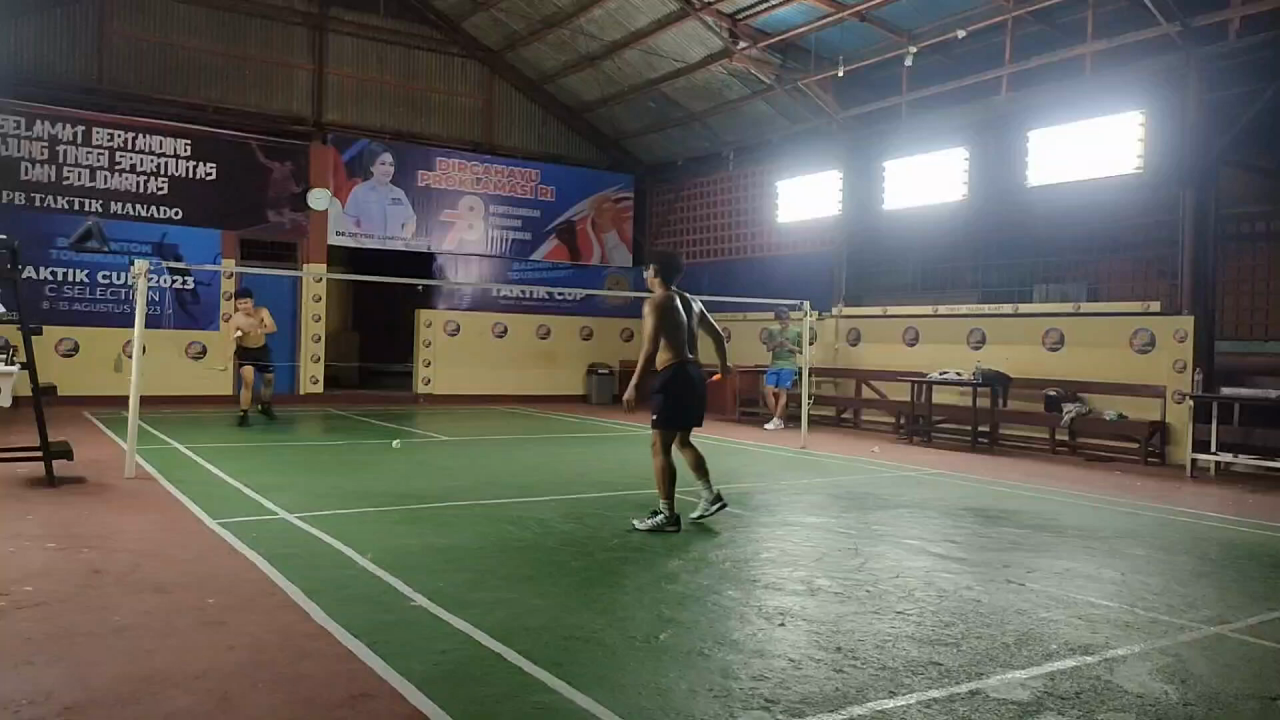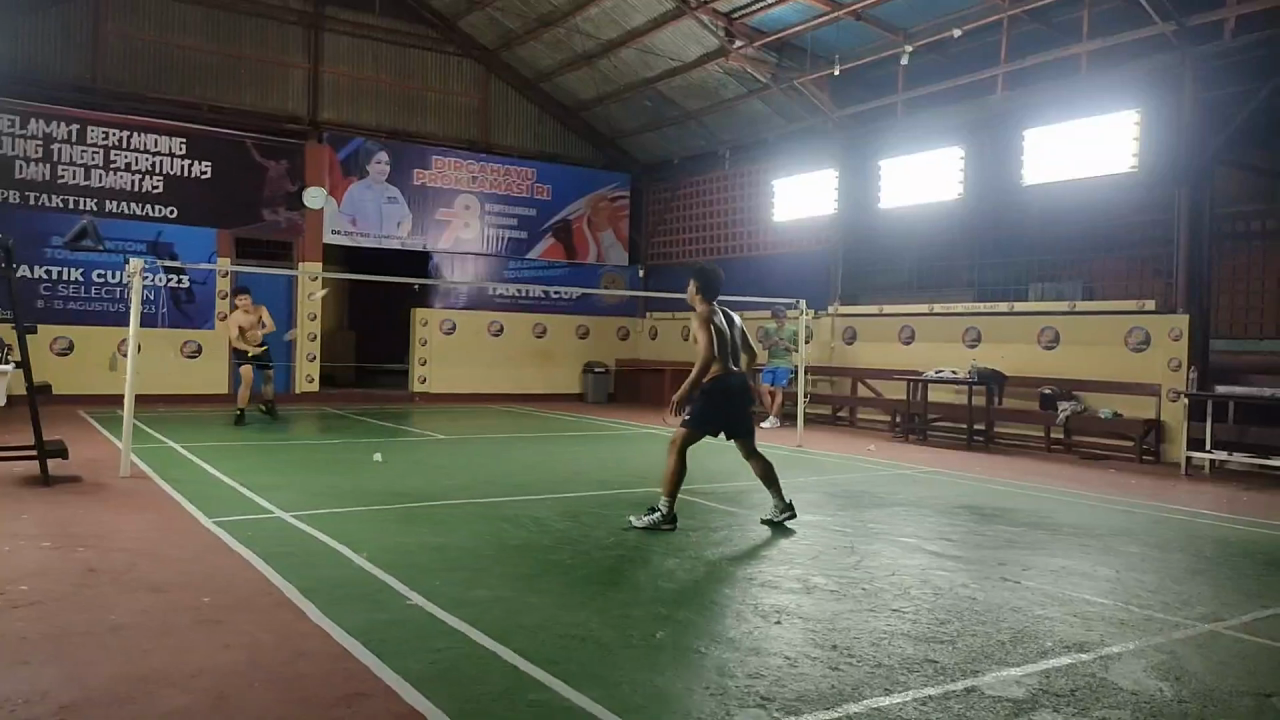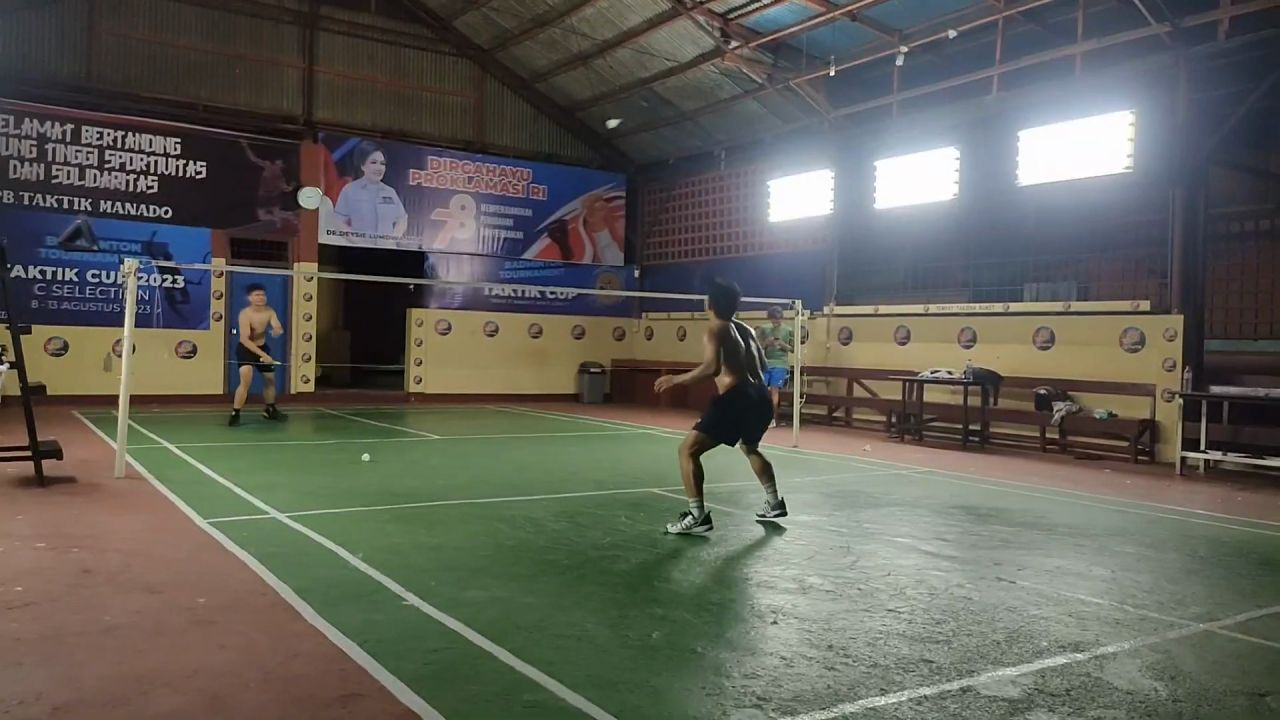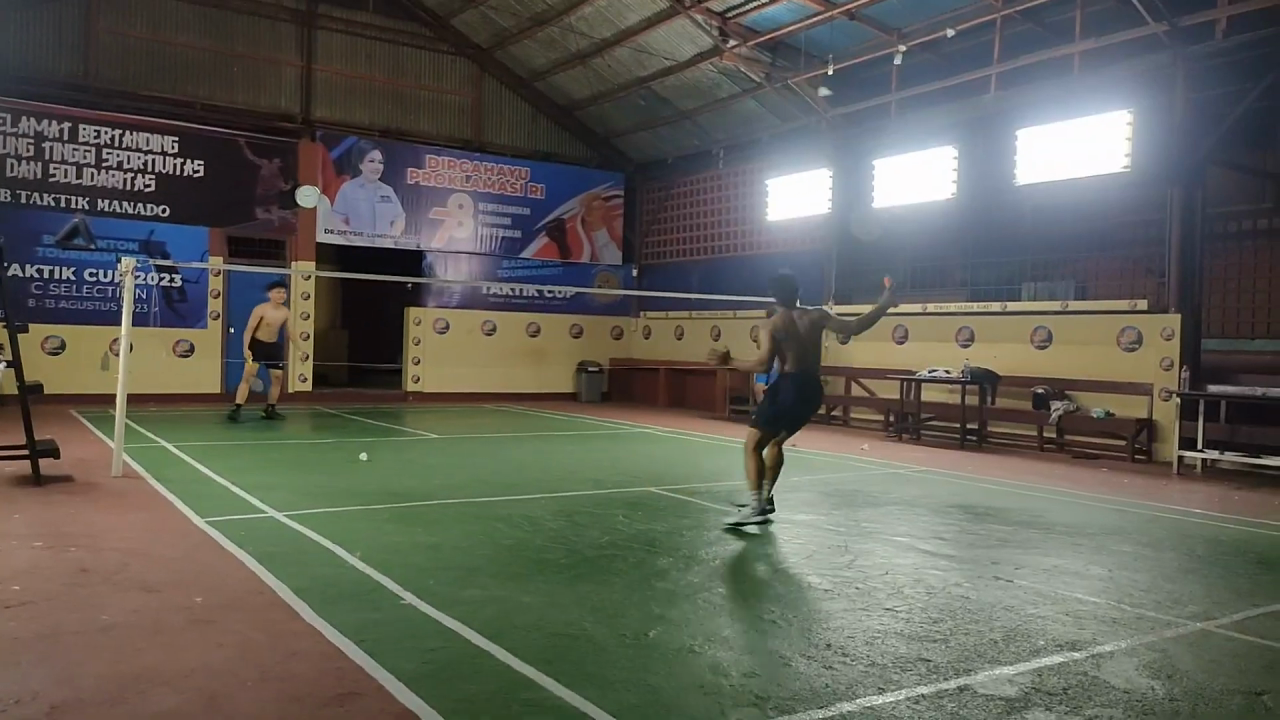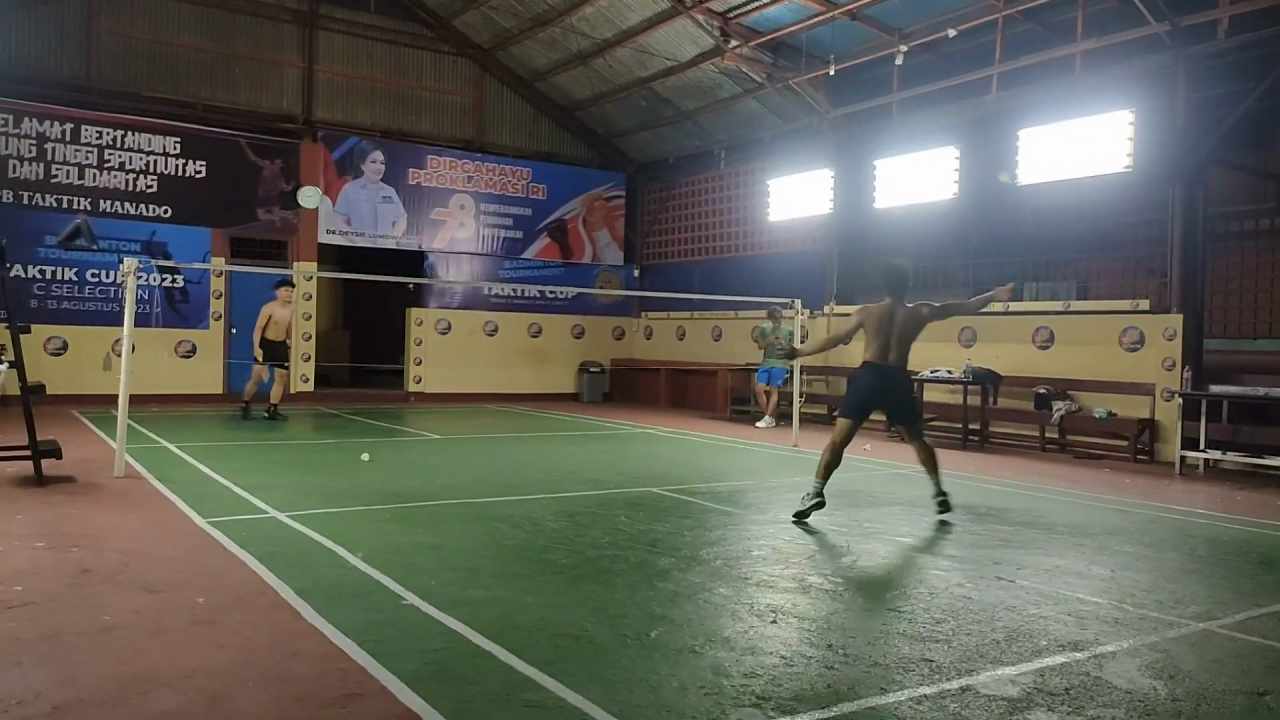
dt=0.3s
person 1, frame 1
left shoulder: (656, 302)
right shoulder: (692, 303)
left elbow: (651, 346)
right elbow: (718, 335)
left wrist: (633, 386)
right wrist: (724, 363)
left hip: (674, 376)
right hip: (694, 374)
left knee: (659, 446)
right knee: (683, 441)
left ankle: (667, 515)
right ankle: (710, 496)
person 1, frame 2
left shoulder: (703, 317)
right shoulder: (732, 317)
left elbow: (709, 356)
right elbow: (751, 354)
left wrist: (685, 390)
left hip: (719, 388)
right hip: (740, 387)
left knee: (678, 445)
right knee: (749, 451)
left ankle: (665, 513)
right ankle: (781, 506)
person 1, frame 3
left shoulder: (714, 332)
right shoulder: (746, 331)
left elbow: (711, 368)
left wrist: (676, 380)
left hip: (737, 399)
right hip: (762, 401)
left knee: (688, 451)
right knee: (750, 449)
left ankle: (697, 515)
right ankle: (774, 501)
person 1, frame 4
left shoulder: (772, 326)
right shoulder: (817, 315)
left elbow: (763, 365)
right elbow: (855, 327)
left wrist: (731, 362)
right wrist: (885, 301)
left hip: (789, 386)
right hip: (813, 389)
left knee: (753, 446)
right knee: (776, 441)
left ankle: (755, 507)
right ankle: (763, 500)
person 1, frame 5
left shoulder: (868, 313)
right shoulder: (920, 313)
left elbow: (837, 339)
right elbow: (962, 308)
left wrist: (801, 352)
right wrist: (994, 296)
left hip: (869, 377)
right hip: (899, 382)
left knee: (840, 438)
right knee: (916, 439)
left ankle: (815, 494)
right ankle: (938, 492)
